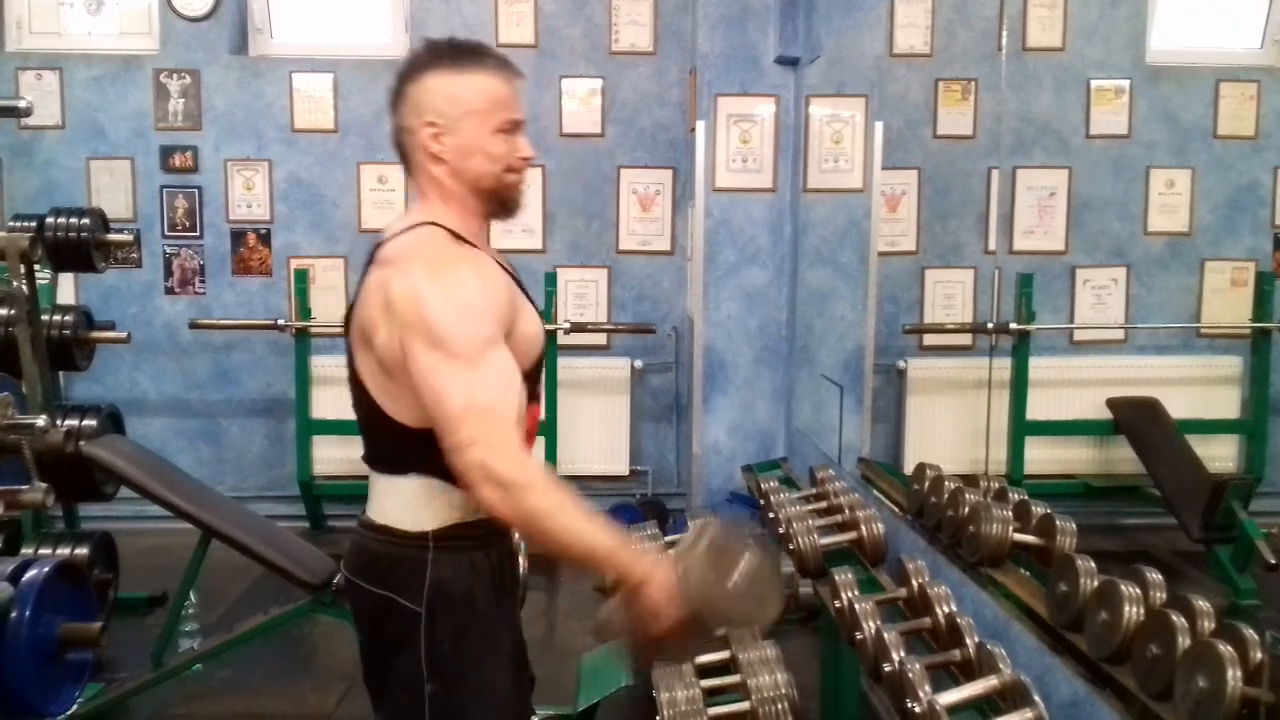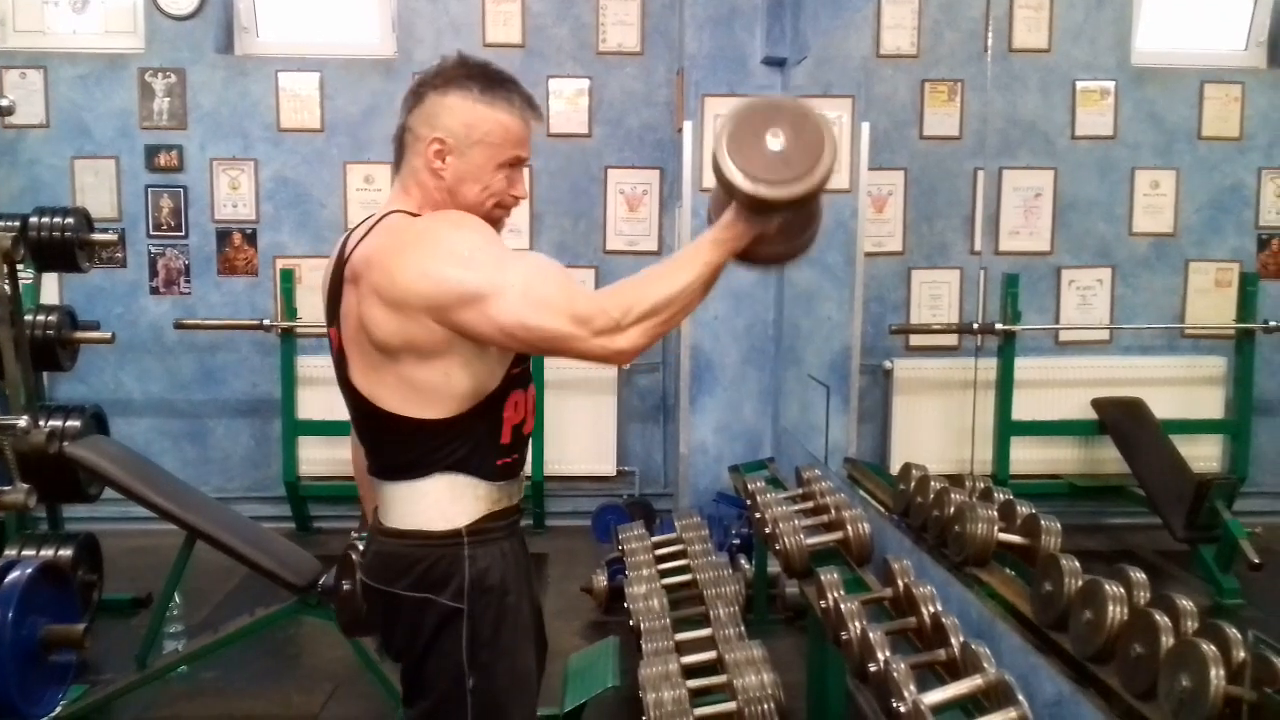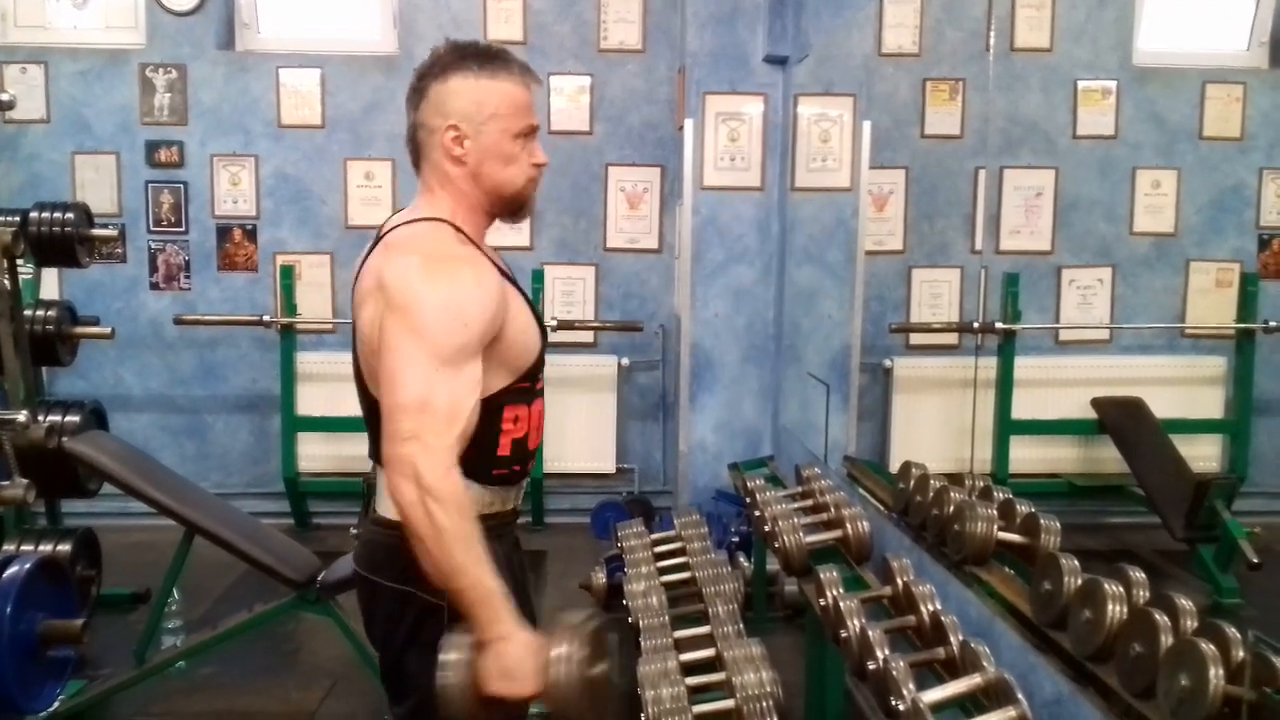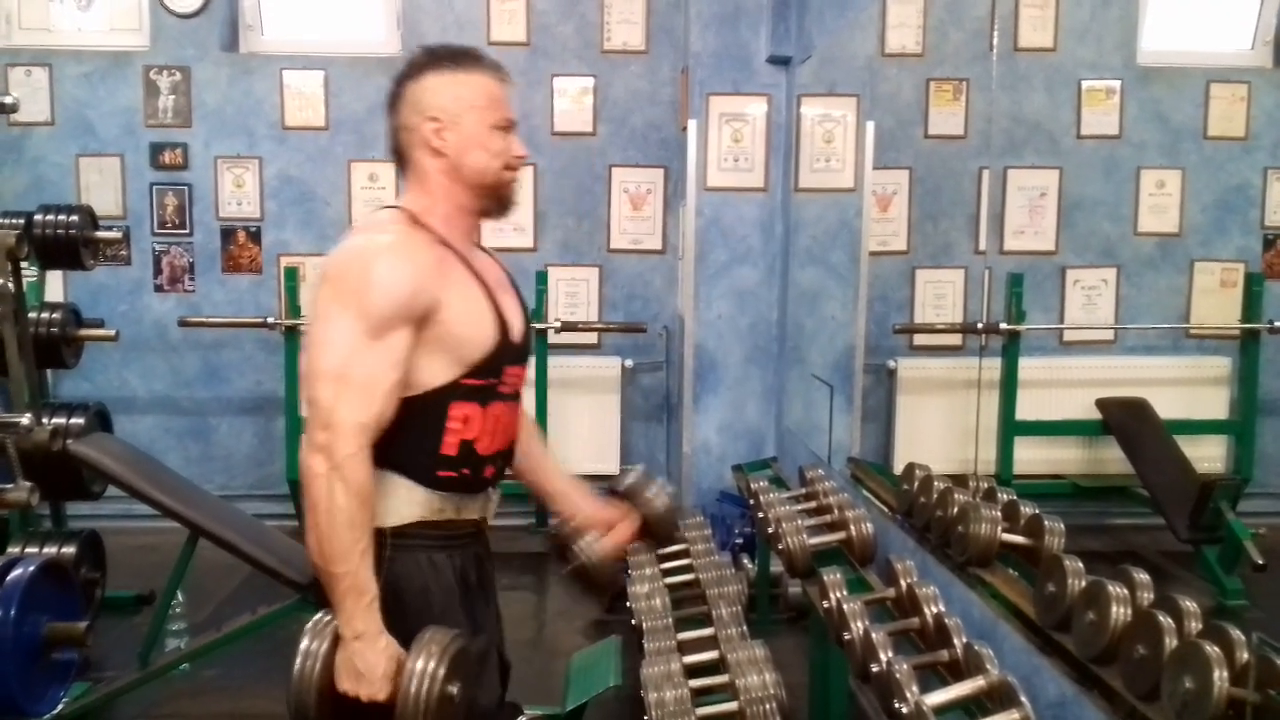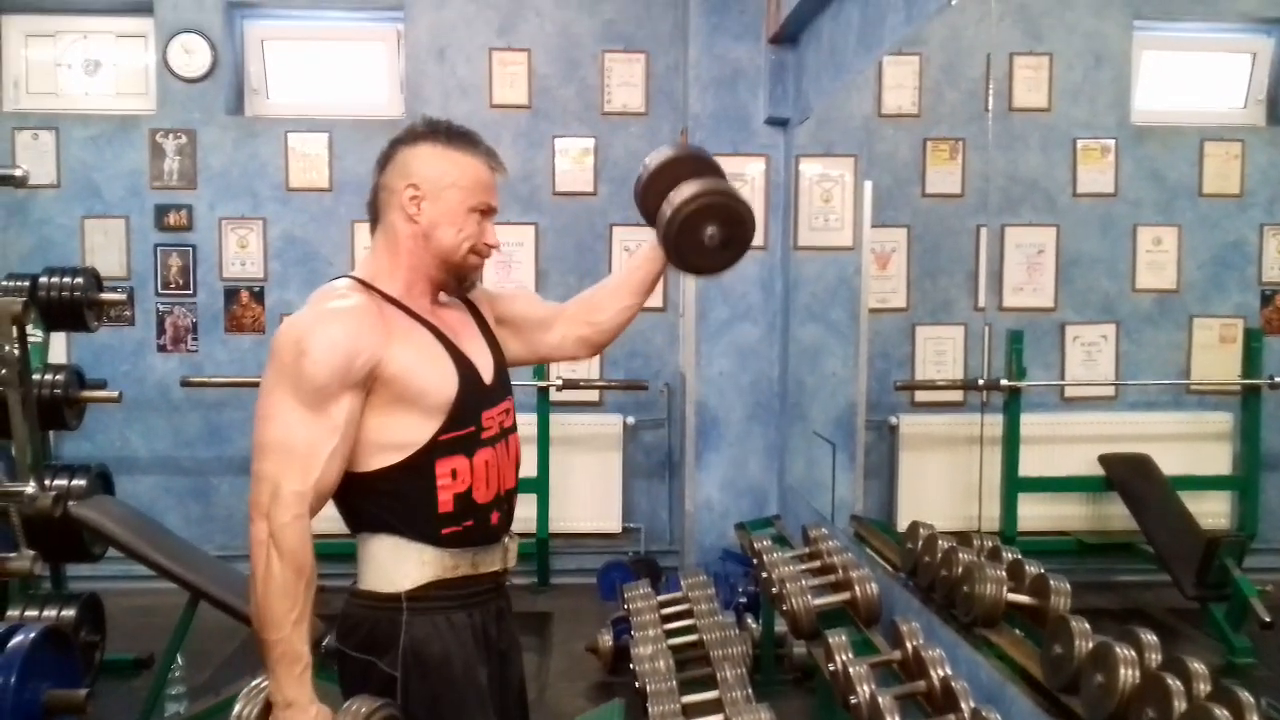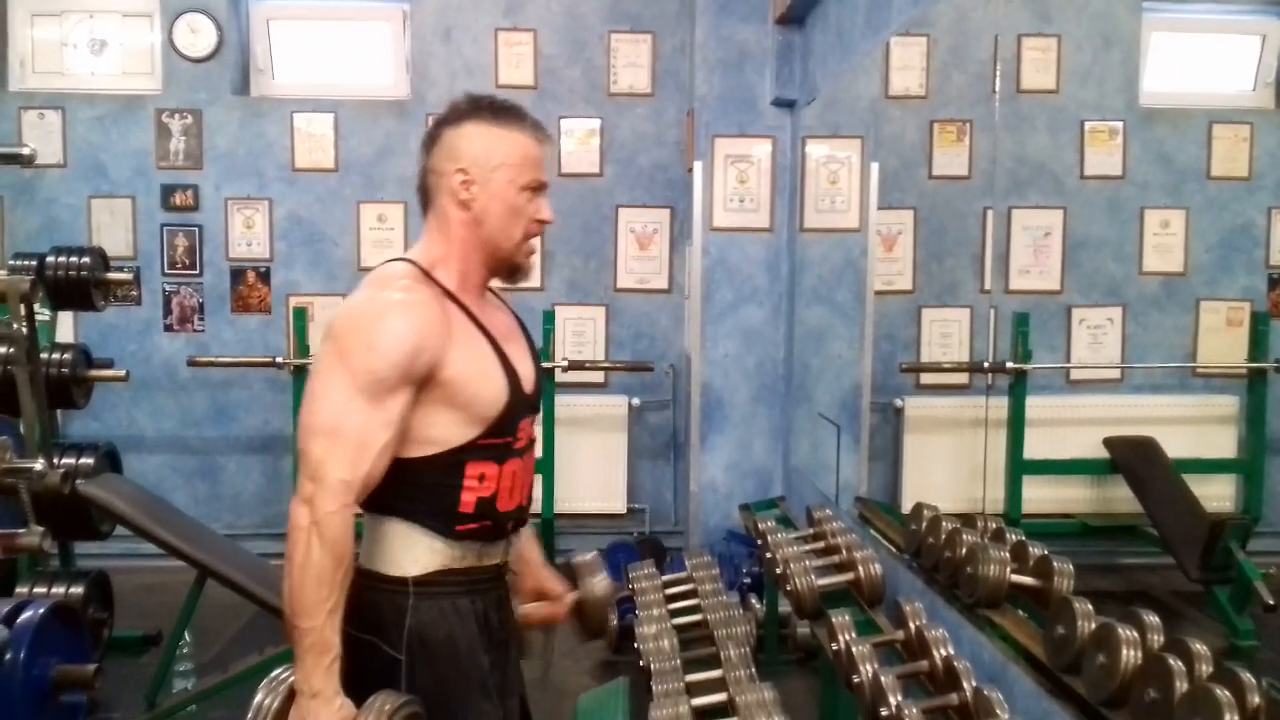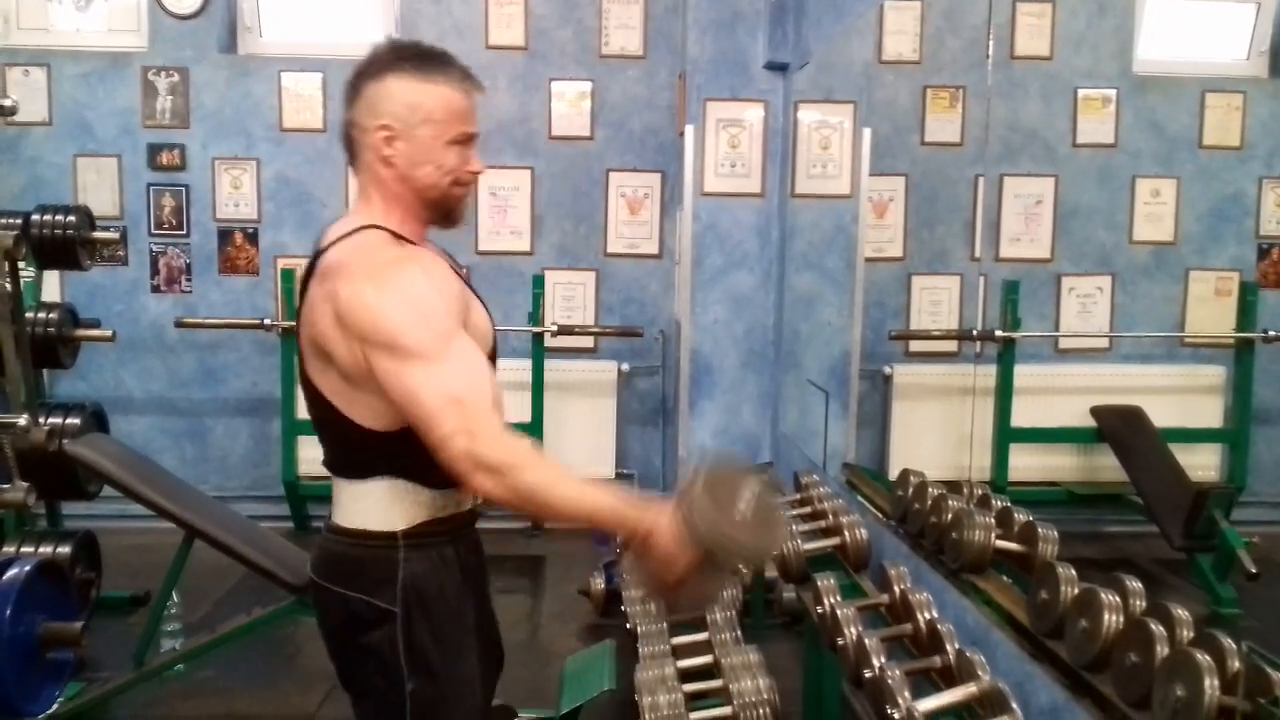
dt=0.7s
person 1, frame 1
left shoulder: (434, 254)
right shoulder: (442, 274)
right elbow: (499, 475)
right wrist: (635, 569)
left hip: (449, 553)
right hip: (428, 570)
person 1, frame 2
left shoulder: (375, 250)
right shoulder: (432, 252)
right elbow: (606, 328)
left wrist: (385, 542)
right wrist: (733, 231)
left hip: (426, 549)
right hip: (456, 565)
person 1, frame 3
left shoulder: (434, 250)
right shoulder: (439, 272)
right elbow: (423, 474)
right wrist: (503, 630)
left hip: (456, 550)
right hip: (435, 571)
person 1, frame 4
left shoulder: (475, 263)
right shoulder: (385, 260)
right elbow: (332, 450)
left wrist: (581, 505)
right wrist: (361, 628)
left hip: (460, 557)
right hip: (402, 571)
person 1, frame 5
left shoulder: (468, 312)
right shoulder: (337, 330)
left elbow: (575, 327)
right elbow: (278, 516)
left wrist: (665, 244)
left hip: (485, 612)
right hip: (409, 631)
person 1, frame 6
left shoulder: (487, 309)
right shoulder: (399, 315)
right elbow: (323, 503)
left wrist: (529, 571)
left hip: (478, 603)
right hip: (413, 617)
person 1, frame 7
left shoulder: (381, 254)
right shoulder: (385, 276)
right elbow: (490, 462)
right wrist: (641, 520)
left hip: (419, 554)
right hip: (392, 575)
